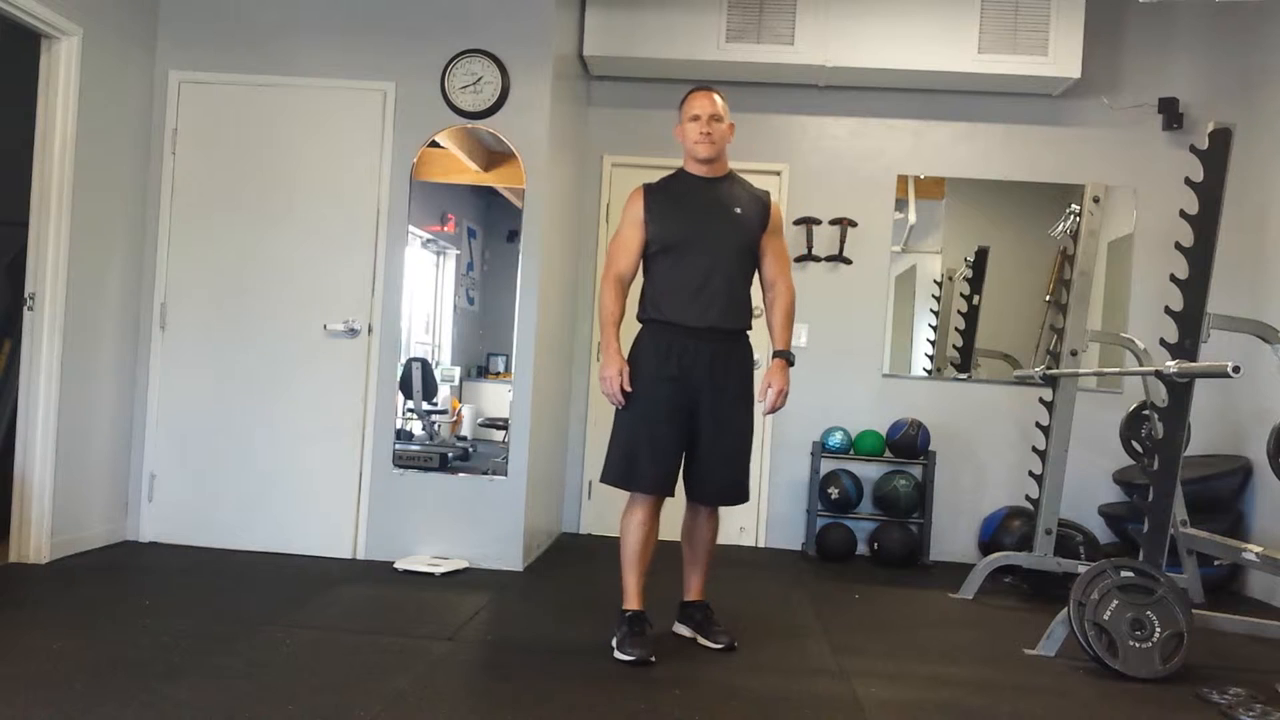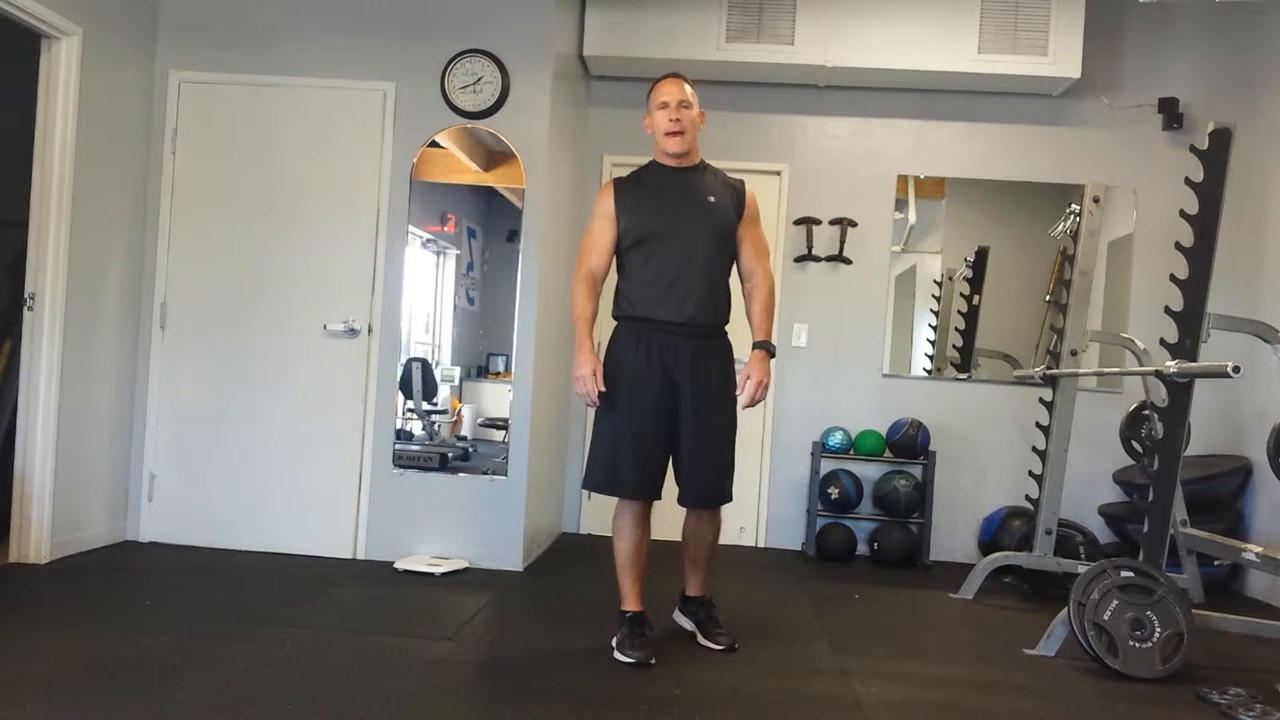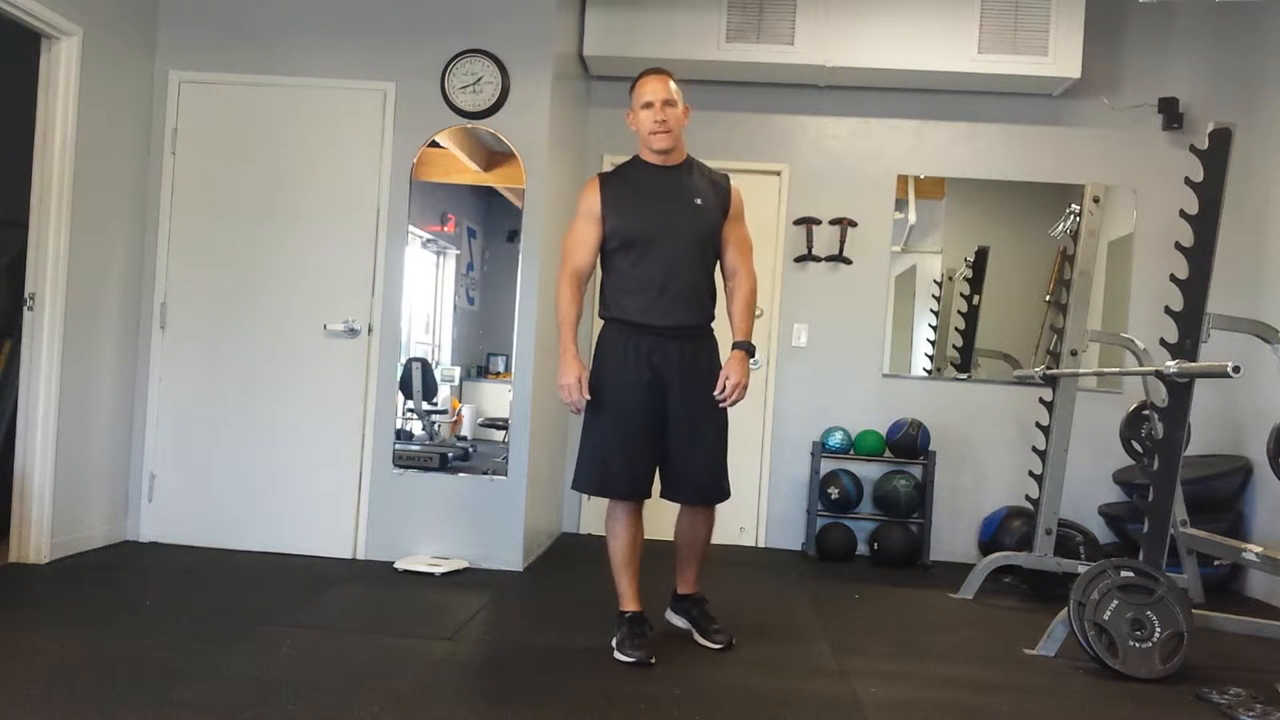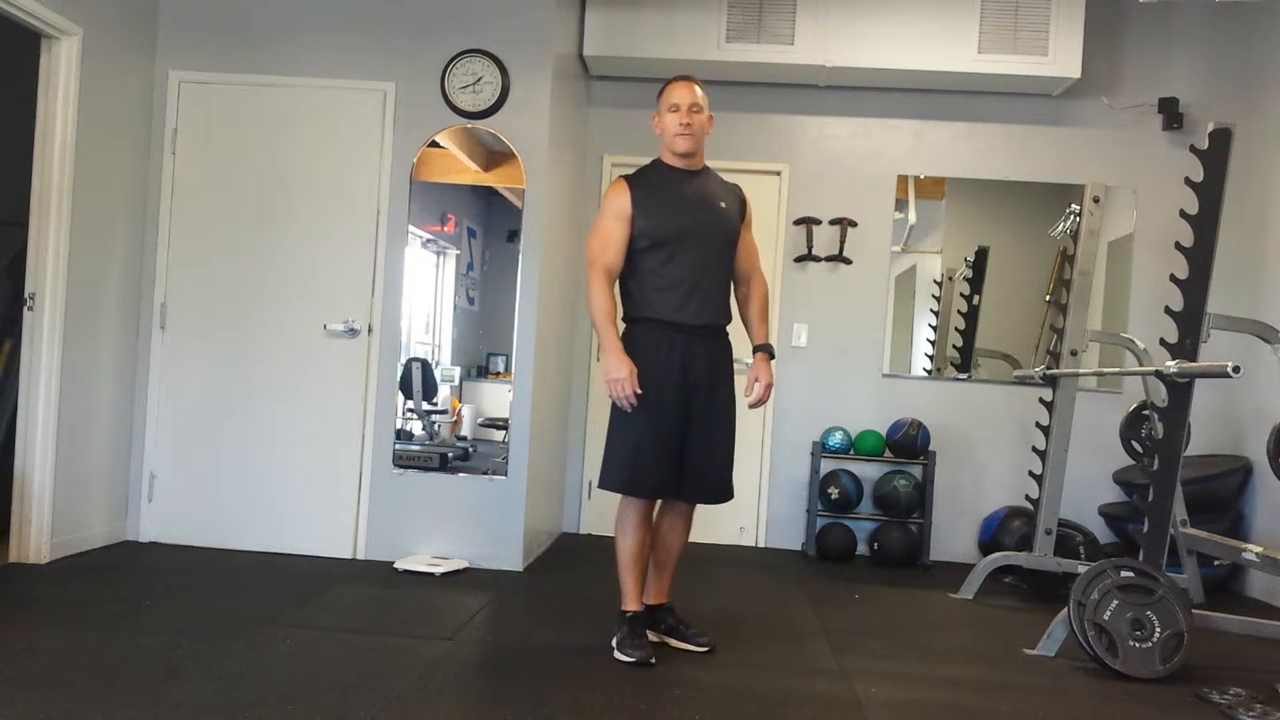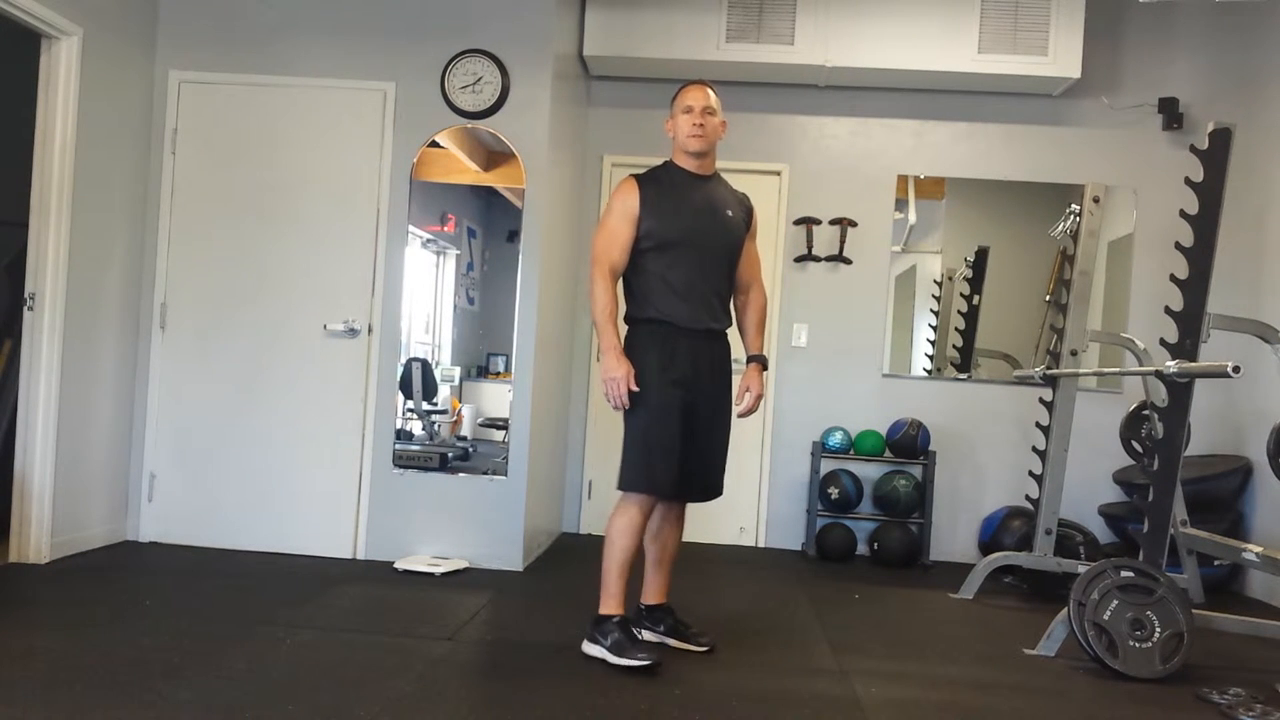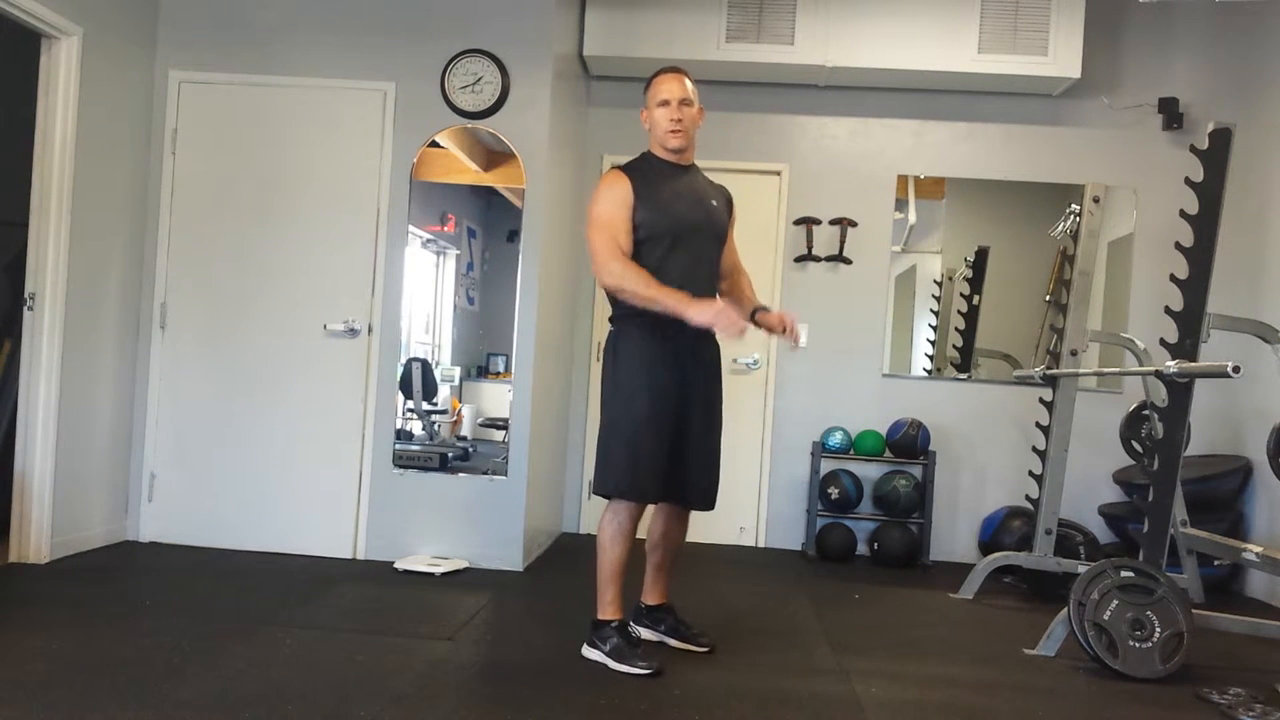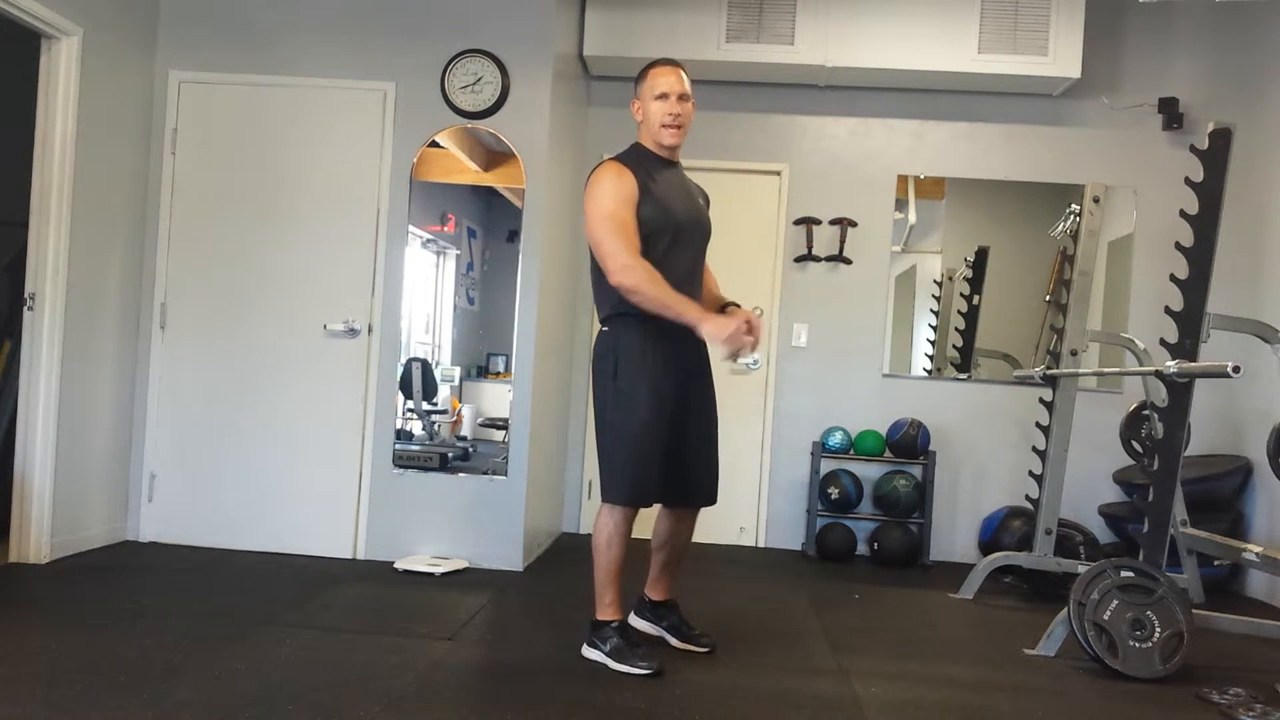
dt=0.7s
person 1, frame 1
left shoulder: (759, 206)
right shoulder: (649, 199)
left elbow: (778, 286)
right elbow: (617, 276)
left wrist: (780, 358)
right wrist: (611, 349)
left hip: (727, 357)
right hip: (660, 352)
left knee: (710, 494)
right knee: (646, 488)
left ankle: (693, 606)
right ankle: (632, 615)
person 1, frame 2
left shoulder: (734, 195)
right shoulder: (619, 193)
left elbow: (757, 276)
right elbow: (589, 273)
left wrist: (761, 348)
right wrist: (584, 348)
left hip: (708, 354)
right hip: (637, 350)
left knee: (707, 493)
right knee: (633, 492)
left ankle: (695, 600)
right ankle: (631, 616)
person 1, frame 3
left shoulder: (720, 191)
right shoulder: (604, 190)
left elbow: (740, 274)
right elbow: (573, 273)
left wrist: (740, 349)
right wrist: (568, 354)
left hip: (695, 352)
right hip: (626, 351)
left knee: (701, 489)
right knee: (625, 491)
left ankle: (688, 596)
right ankle: (630, 616)
person 1, frame 4
left shoulder: (732, 198)
right shoulder: (629, 191)
left elbow: (749, 280)
right elbow: (600, 274)
left wrist: (762, 350)
right wrist: (612, 351)
left hip: (711, 354)
right hip: (651, 349)
left knee: (687, 491)
right knee: (639, 489)
left ankle: (658, 607)
right ankle: (630, 616)
person 1, frame 5
left shoulder: (739, 207)
right shoulder: (638, 191)
left elbow: (750, 290)
right elbow: (604, 273)
left wrist: (755, 361)
right wrist: (611, 351)
left hip: (712, 356)
right hip: (654, 349)
left knee: (677, 490)
right knee: (643, 486)
left ankle: (654, 611)
right ankle: (607, 623)
person 1, frame 6
left shoulder: (717, 196)
right shoulder: (622, 183)
left elbow: (729, 271)
right elbow: (611, 267)
left wrist: (757, 311)
right wrist: (691, 306)
left hip: (700, 354)
right hip: (644, 346)
left knee: (681, 491)
right knee: (629, 491)
left ankle: (653, 610)
right ankle: (606, 627)
person 1, frame 7
left shoulder: (692, 191)
right shoulder: (617, 177)
right elbow: (623, 267)
left wrist: (728, 310)
right wrist: (705, 318)
left hip: (688, 350)
right hip: (635, 347)
left knee: (689, 490)
right knee: (626, 493)
left ankle: (656, 605)
right ankle: (605, 628)
